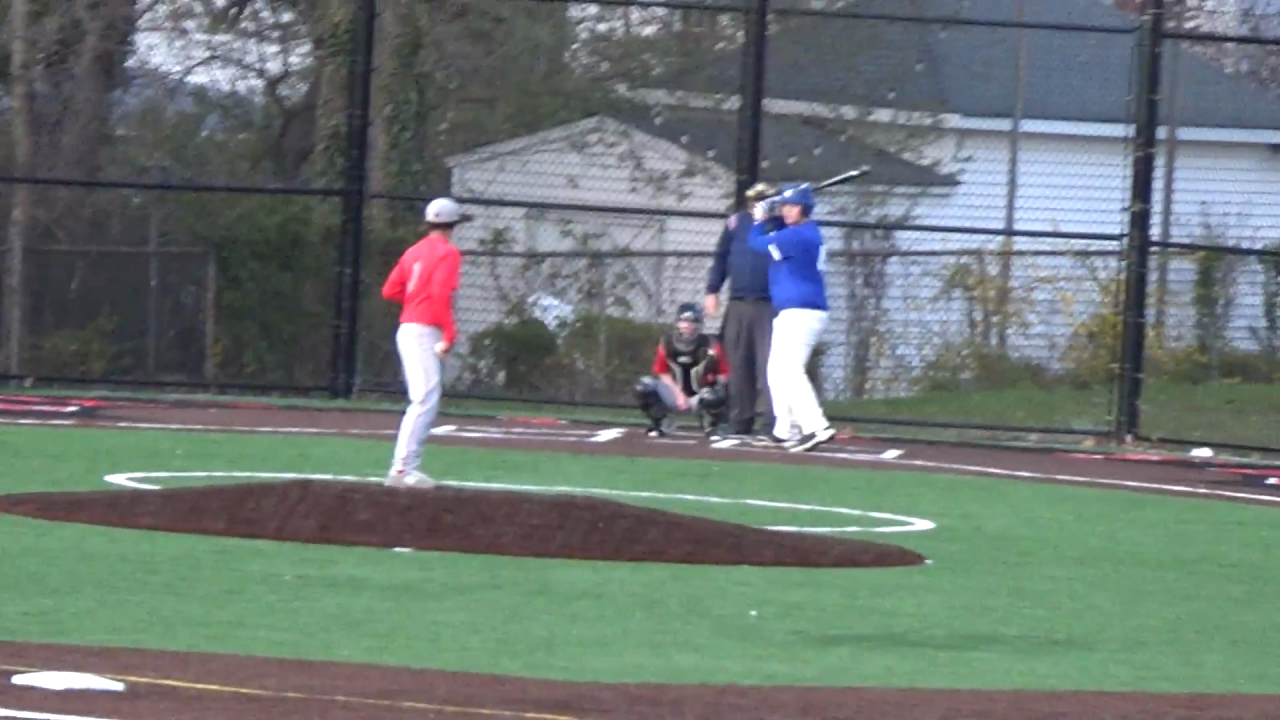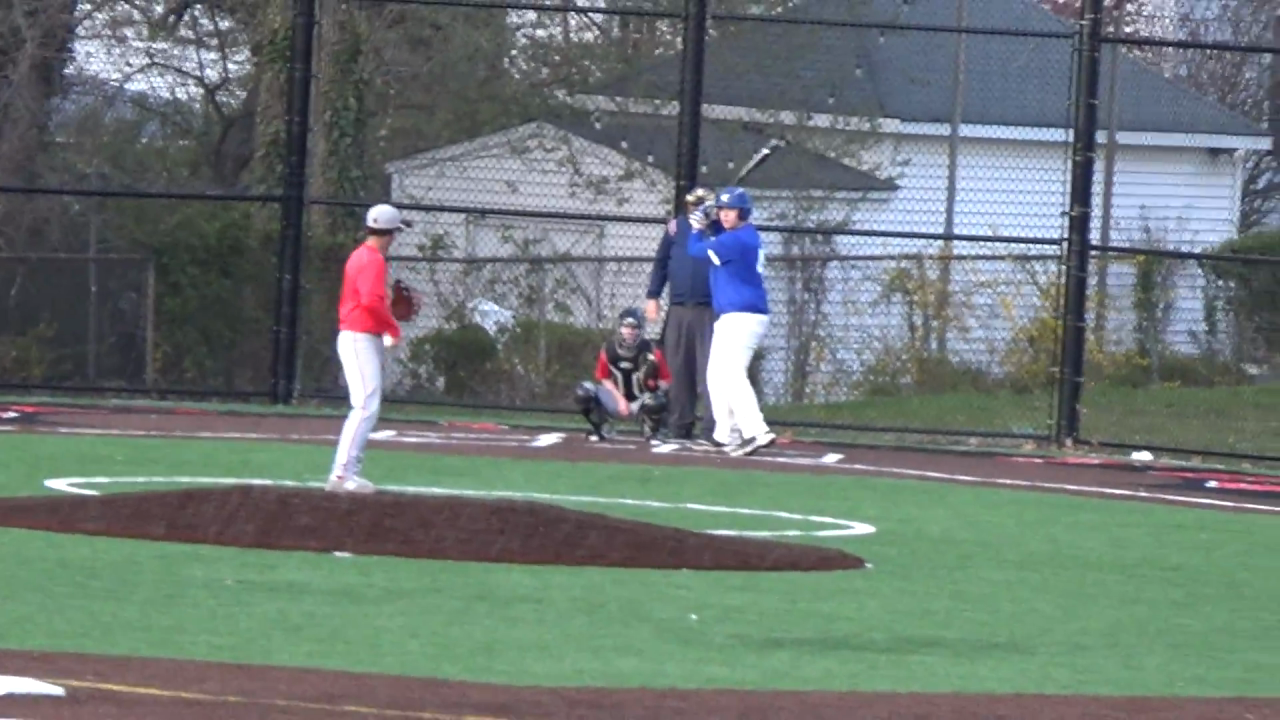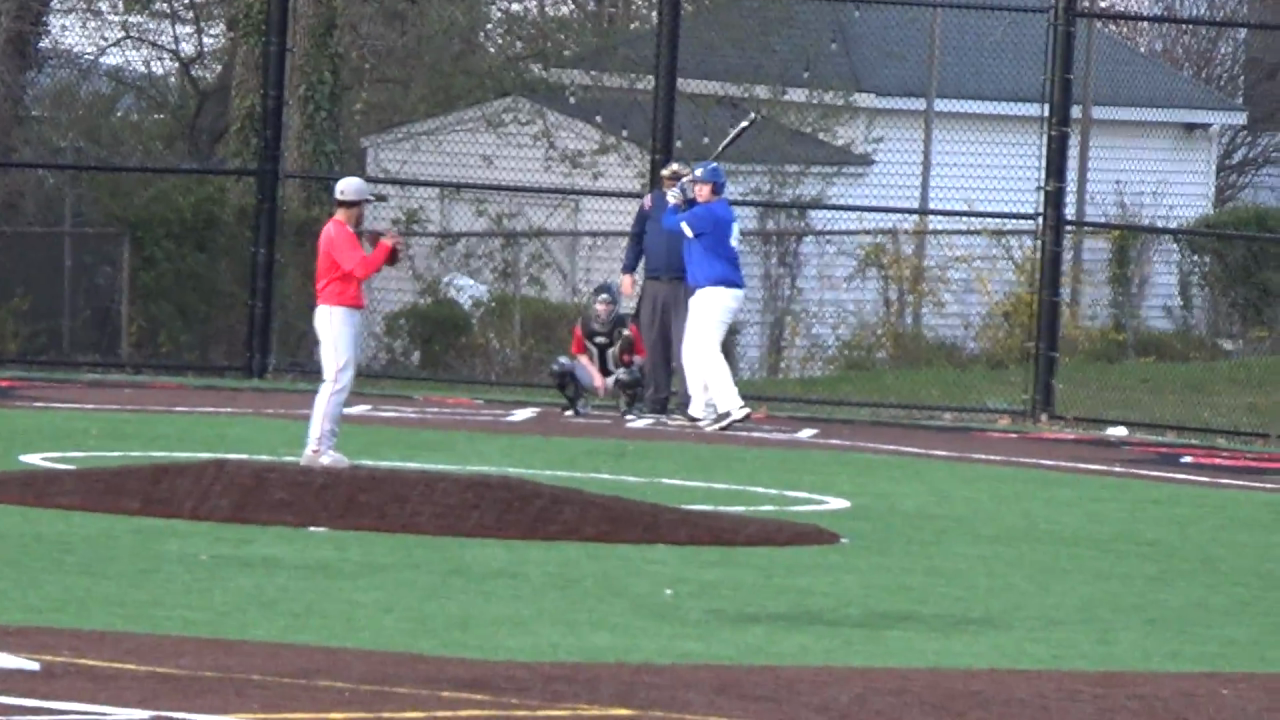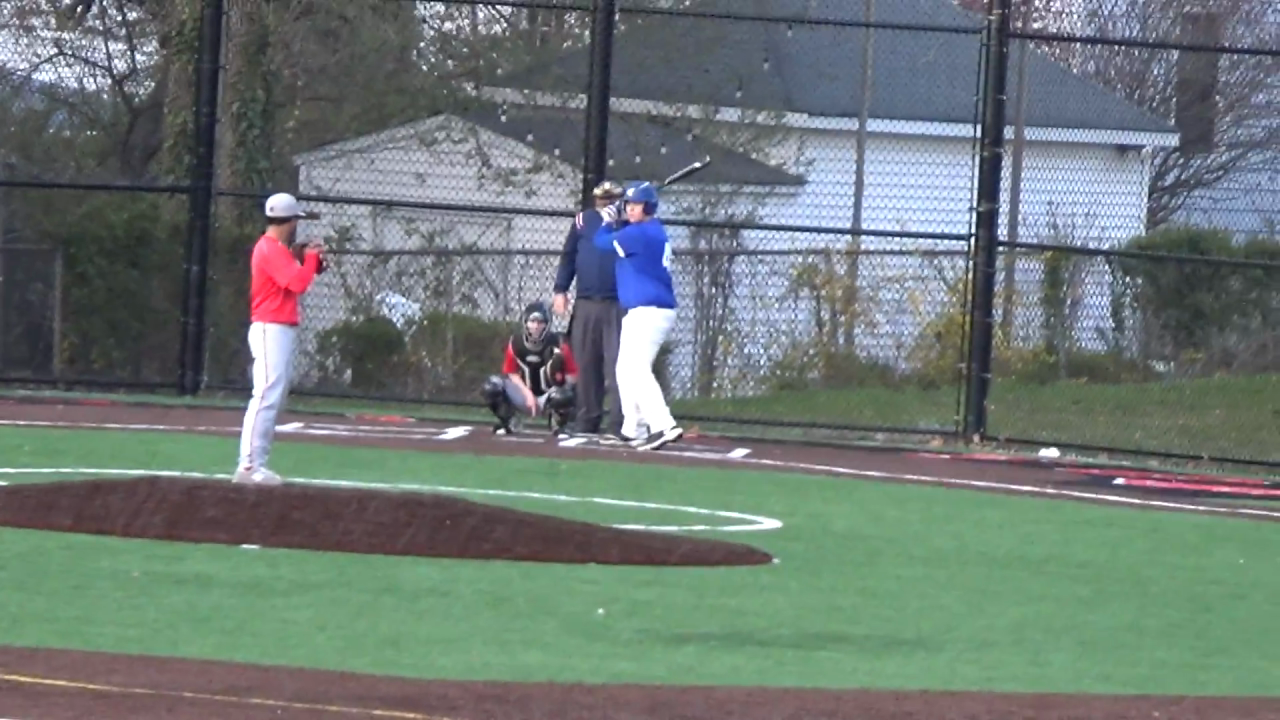
dt=0.3s
person 1, frame 1
left shoulder: (415, 251)
right shoulder: (448, 252)
left elbow: (390, 290)
right elbow: (440, 294)
right wrist: (449, 335)
left hip: (409, 330)
right hip: (425, 333)
left knee: (424, 402)
right knee: (425, 402)
left ankle: (407, 466)
right ankle: (402, 469)
person 1, frame 2
left shoulder: (360, 255)
right shoulder: (373, 258)
right elbow: (372, 301)
left wrist: (387, 313)
right wrist: (393, 329)
left hip: (357, 338)
right hip: (361, 339)
left knee: (365, 408)
right knee: (366, 407)
left ankle: (347, 472)
right ankle: (342, 474)
person 1, frame 3
left shoulder: (341, 231)
right shoulder: (338, 232)
left elbow: (358, 267)
right elbow: (362, 268)
left wrist: (380, 251)
right wrist: (384, 246)
left hip: (345, 313)
right hip: (336, 313)
left knee: (342, 382)
right knee: (337, 381)
left ankle: (324, 447)
right ankle: (316, 449)
person 1, frame 4
left shoulder: (273, 248)
right shoulder: (271, 249)
left elbow: (291, 280)
right elbow: (297, 283)
left wrist: (308, 260)
right wrist: (311, 257)
left hip: (278, 330)
right hip: (271, 330)
left knee: (273, 399)
right knee: (265, 398)
left ankle: (256, 463)
right ankle: (248, 466)
person 2, frame 1
left shoulder: (798, 236)
right shoulder: (803, 231)
left elbow: (757, 243)
right elbow: (781, 226)
left wrist: (760, 221)
right wrist: (769, 215)
left hip: (801, 313)
right hip: (792, 312)
left knee: (790, 370)
right knee: (776, 371)
left ankle: (816, 427)
right ankle: (786, 430)
person 2, frame 2
left shoulder: (737, 239)
right shoulder: (739, 235)
left elbow: (696, 250)
right elbow: (718, 233)
left wrist: (698, 230)
right wrist: (704, 224)
left hip: (743, 317)
right hip: (731, 317)
left knee: (732, 375)
right knee: (716, 375)
left ankle: (757, 432)
right ankle: (726, 435)
person 2, frame 3
left shoulder: (709, 212)
right shoulder: (718, 210)
left elbow: (670, 223)
right elbow: (688, 216)
left wrist: (675, 204)
right wrist: (681, 201)
left hip: (718, 291)
right hip: (707, 292)
left knee: (706, 349)
right knee: (691, 350)
left ankle: (732, 407)
right ankle: (700, 410)
person 2, frame 4
left shoulder: (641, 232)
right shoulder: (652, 231)
left elbow: (602, 241)
right elbow: (621, 236)
left wrist: (609, 223)
right wrist: (615, 221)
left hip: (650, 311)
right hip: (641, 311)
left knee: (637, 369)
right knee: (625, 370)
left ankle: (664, 426)
right ankle: (633, 429)
person 3, frame 1
right shoulder: (737, 222)
right elbow: (721, 257)
right wrist: (712, 291)
left hip: (770, 306)
right hip: (738, 306)
left knee: (769, 366)
right knee: (738, 366)
right ankle: (740, 423)
person 3, frame 2
right shoulder: (677, 226)
right elbow: (661, 262)
right wrist: (652, 296)
left hip: (710, 311)
right hip: (678, 310)
left knee: (710, 371)
right knee: (678, 371)
left ankle: (712, 429)
right ankle: (680, 428)
person 3, frame 3
right shoulder: (651, 201)
right elbow: (636, 237)
right wrist: (627, 271)
left hip: (685, 286)
right hip: (653, 284)
left knee: (684, 346)
right knee: (654, 346)
left ankle: (687, 404)
right ankle: (655, 403)
person 3, frame 4
right shoulder: (584, 220)
right elbow: (568, 256)
right wrist: (560, 290)
left hip: (617, 305)
right hip: (586, 304)
left knee: (616, 365)
right knee: (586, 365)
left ankle: (618, 424)
right ankle: (587, 422)
